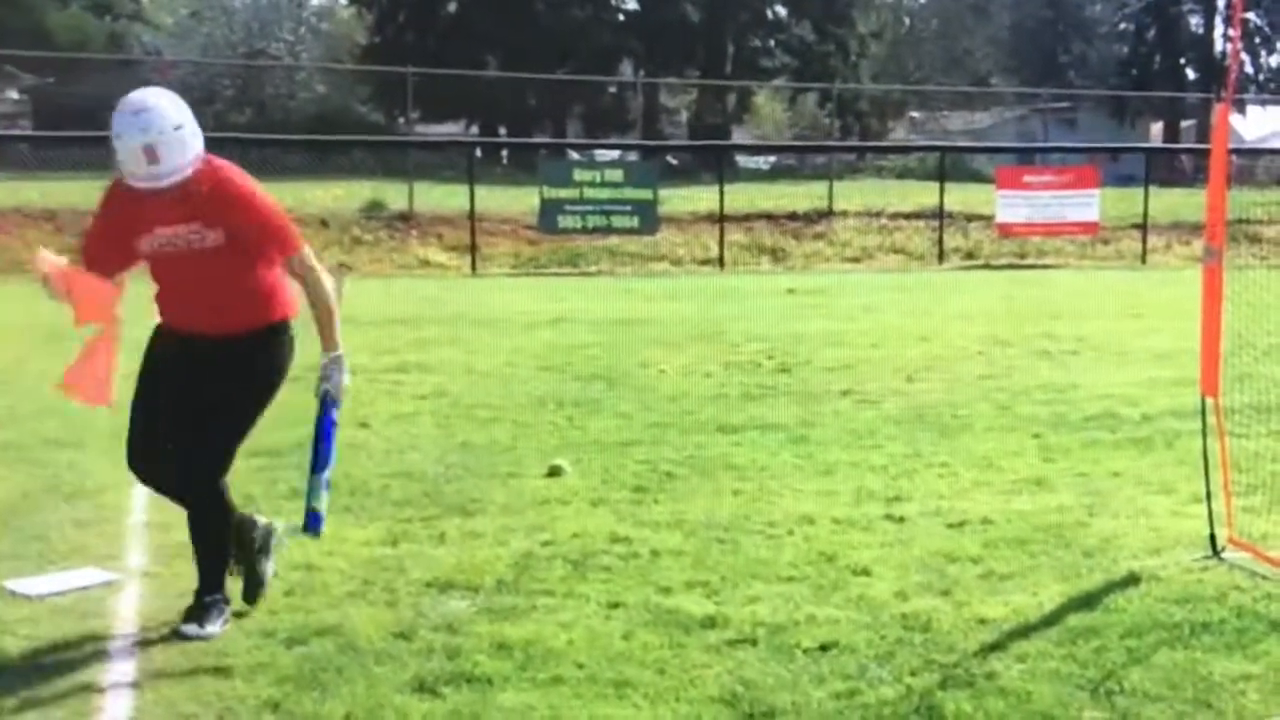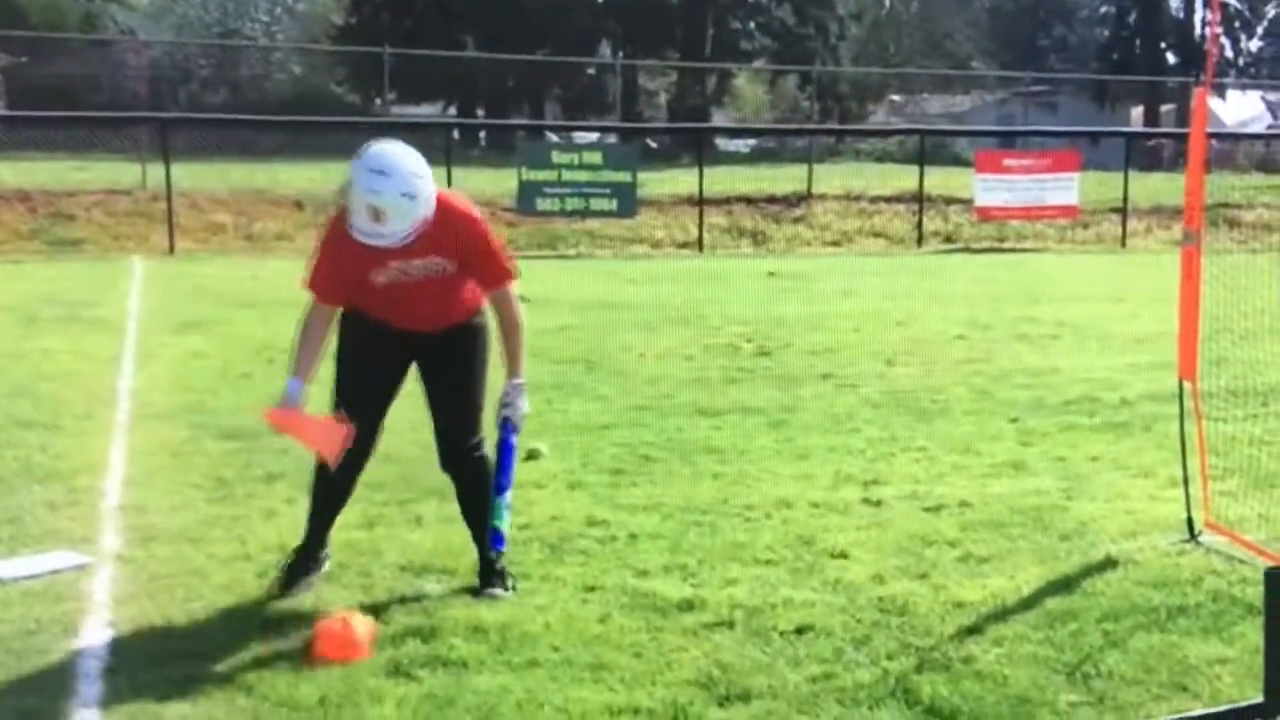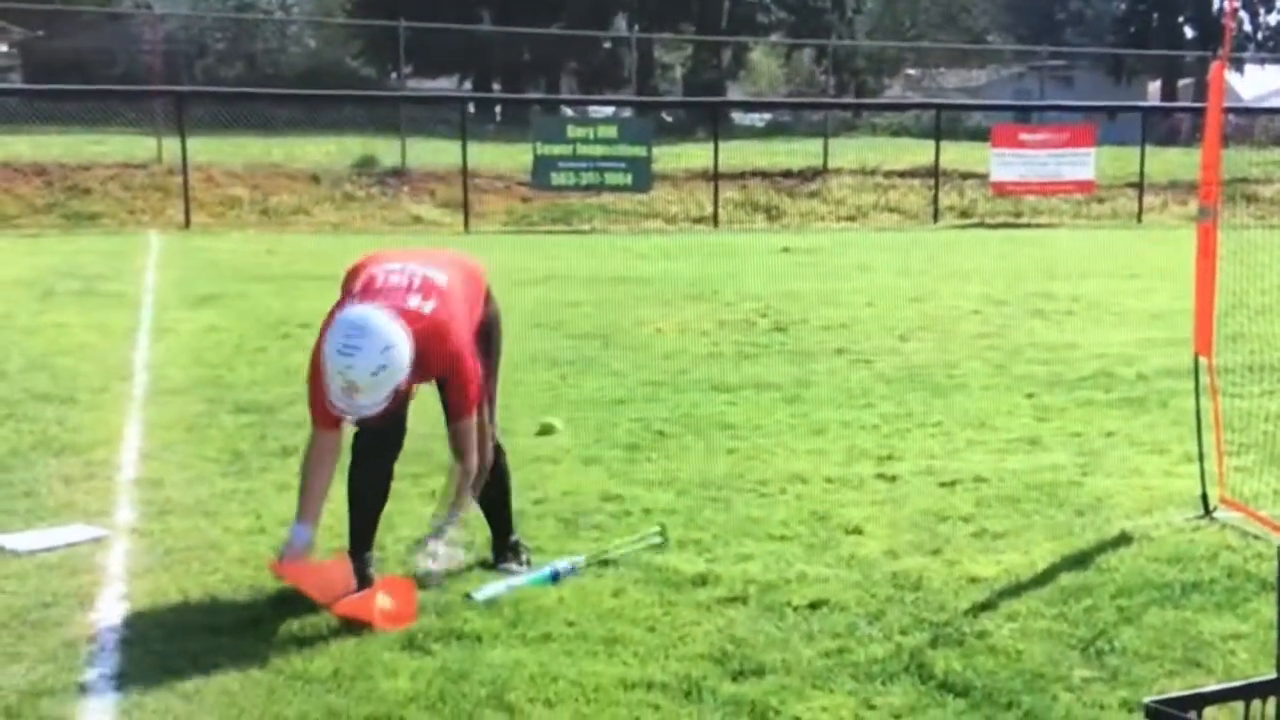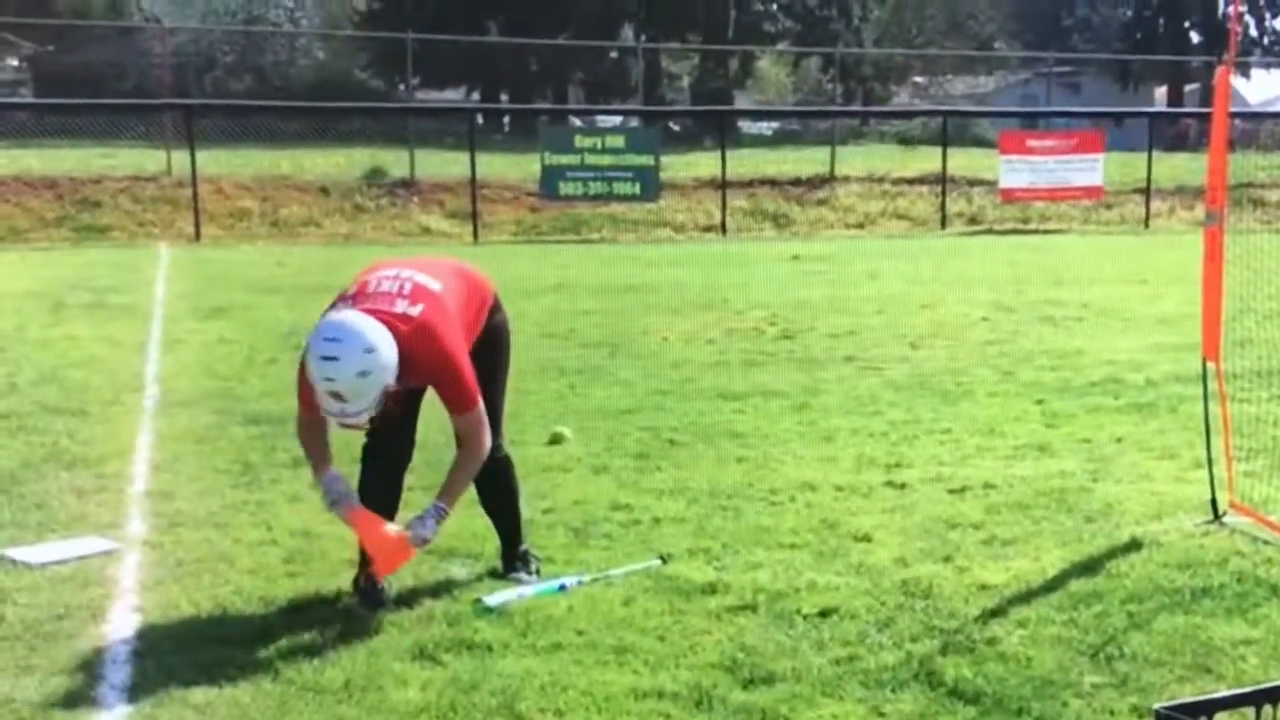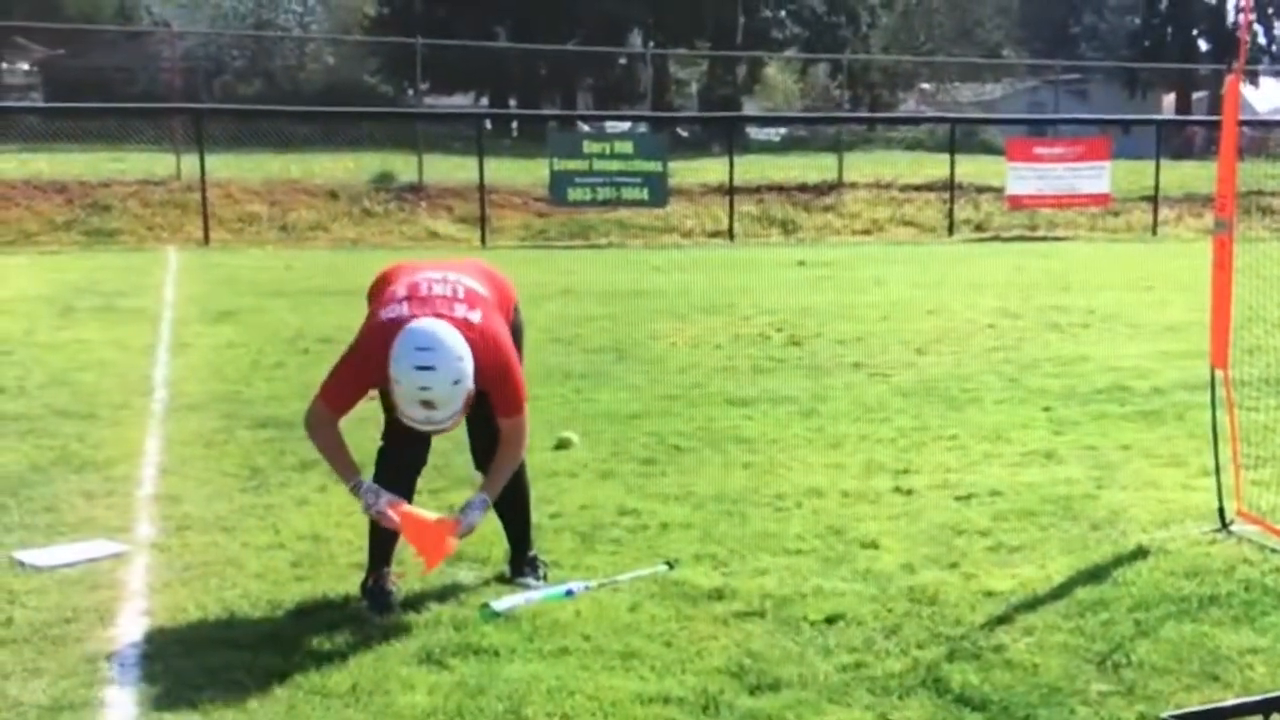
dt=0.7s
person 1, frame 1
left shoulder: (233, 192)
right shoulder: (124, 199)
left elbow: (308, 271)
right elbow: (96, 274)
left wrist: (333, 356)
left hip: (254, 342)
right hip: (182, 337)
left knee: (195, 469)
right knee: (149, 458)
left ankle: (212, 595)
right ankle: (244, 534)
person 1, frame 2
left shoulder: (461, 221)
right shoulder: (348, 229)
left elbow: (506, 301)
right elbow: (322, 310)
left wrist: (516, 384)
right wrist: (296, 386)
left hip: (453, 328)
right hip: (373, 325)
left knee: (463, 448)
right knee: (347, 439)
left ankle: (491, 560)
right ankle: (310, 553)
person 1, frame 3
left shoulder: (445, 341)
right shoulder: (335, 348)
left elbow: (469, 446)
right elbow: (324, 441)
left wrist: (443, 530)
right wrist: (303, 532)
left knee: (477, 438)
right knee: (375, 440)
left ankle: (507, 542)
right ankle: (358, 557)
person 1, frame 4
left shoulder: (438, 347)
right shoulder: (326, 347)
left elbow: (476, 440)
right elbow: (309, 420)
left wrist: (437, 512)
right wrist: (327, 478)
left knee: (489, 448)
right knee: (385, 450)
left ankle: (516, 552)
right ankle: (370, 569)
person 1, frame 5
left shoulder: (493, 348)
right shoulder: (376, 345)
left elbow: (515, 439)
right elbow: (318, 420)
left wrist: (481, 502)
right wrist: (361, 488)
right hip: (401, 317)
left knee: (493, 447)
right knee: (403, 449)
left ankle: (524, 557)
right ankle: (377, 573)
